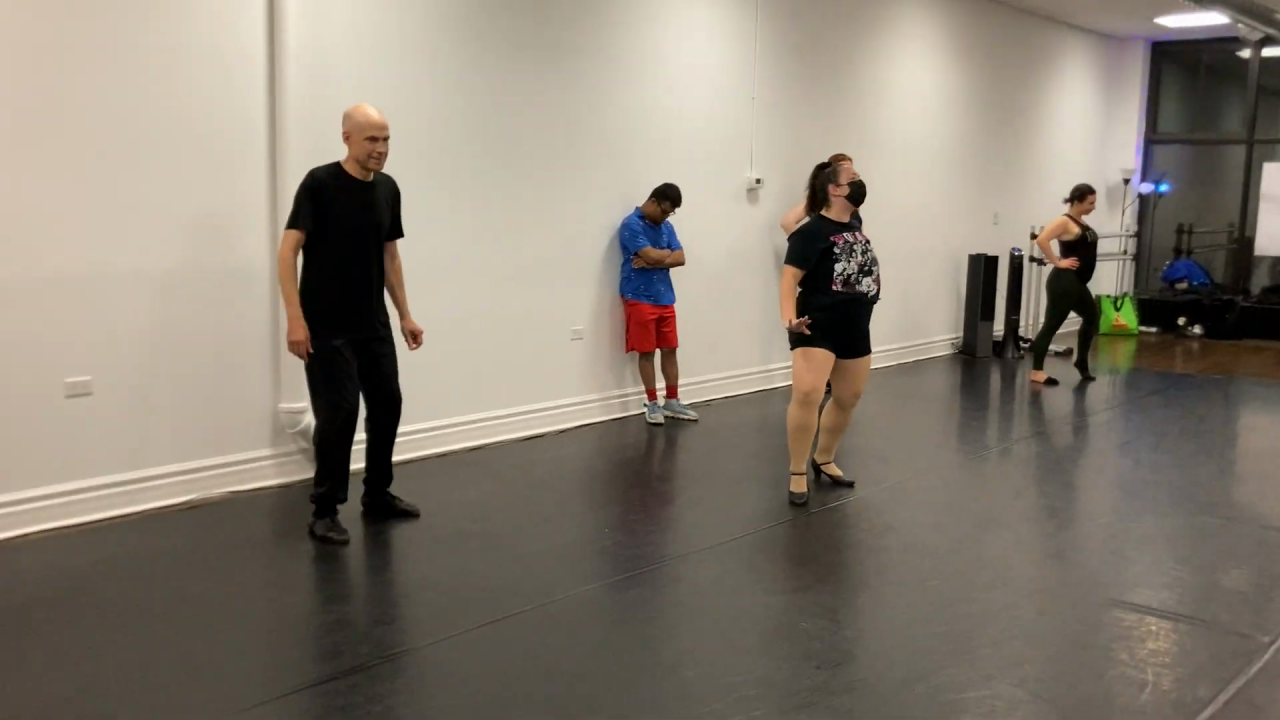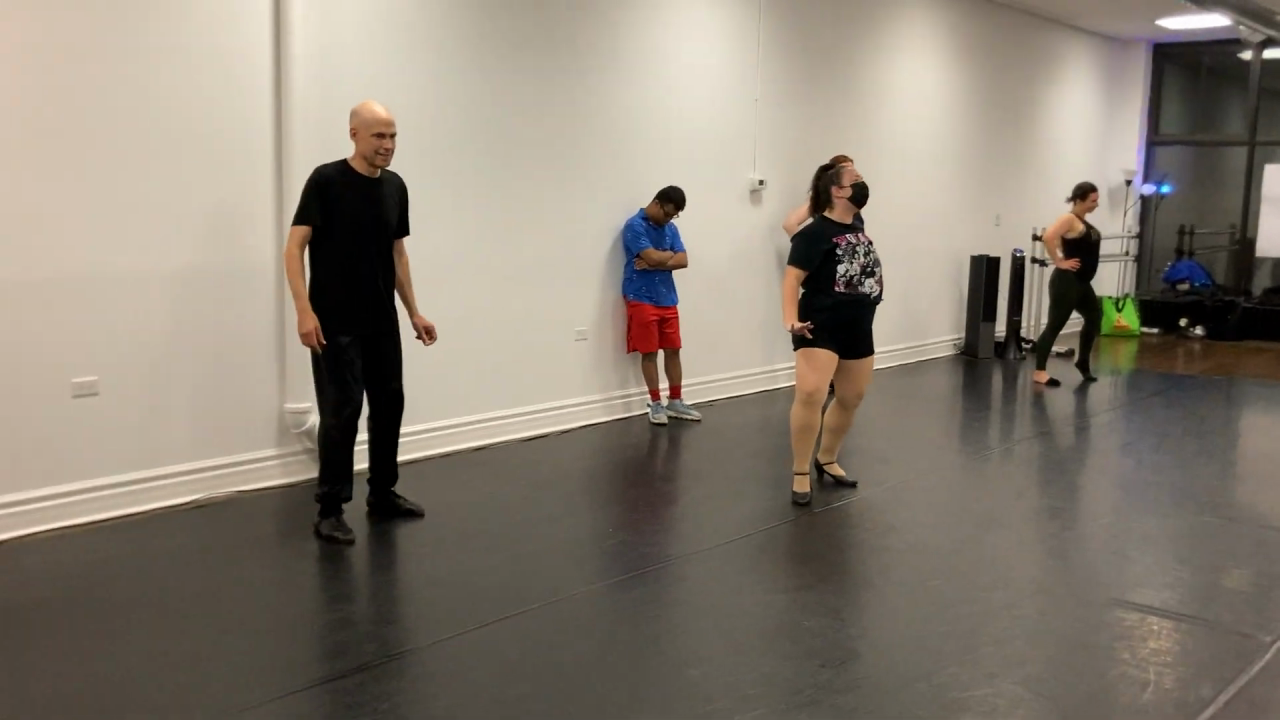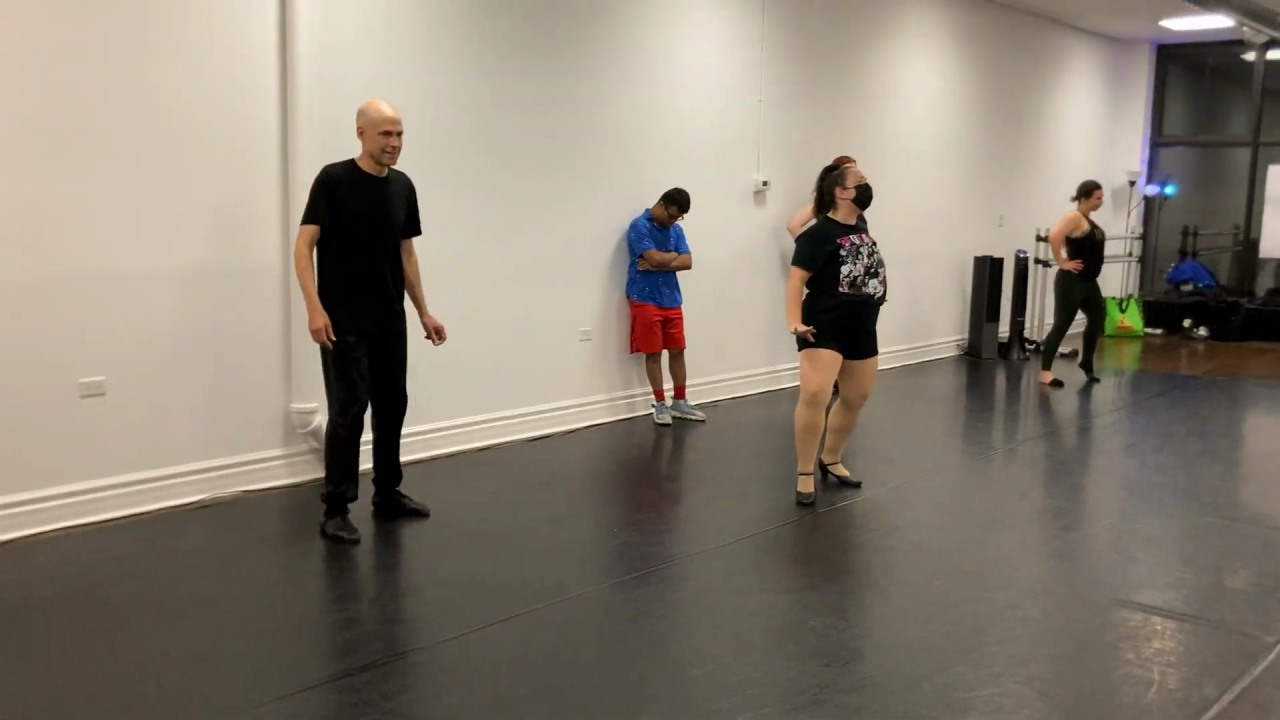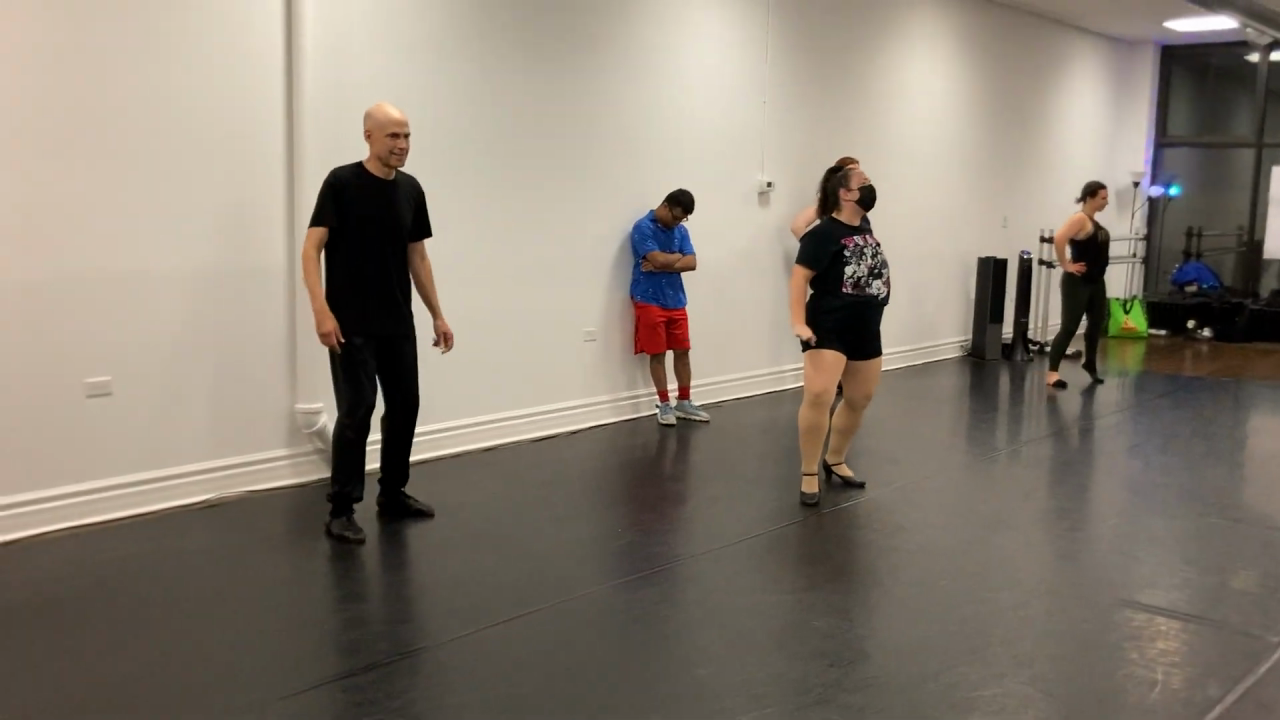
dt=0.1s
person 1, frame 1
left shoulder: (388, 188)
right shoulder: (319, 183)
right elbow: (288, 251)
left wrist: (405, 315)
right wrist: (295, 319)
left hip: (374, 325)
right hip: (329, 328)
left knee: (387, 406)
right knee: (337, 414)
left ankle: (377, 494)
right ankle: (325, 511)
person 1, frame 2
left shoulder: (395, 186)
right shoulder: (326, 180)
right elbow: (295, 247)
left wrist: (414, 312)
right wrist: (305, 311)
left hip: (382, 322)
right hip: (336, 325)
left knee: (389, 405)
right knee: (342, 412)
left ankle: (382, 494)
right ankle: (330, 511)
person 1, frame 3
left shoulder: (403, 186)
right shoulder: (333, 179)
right elbow: (304, 245)
left wrist: (424, 311)
right wrist: (315, 307)
left hip: (389, 321)
right hip: (343, 324)
left knee: (392, 405)
right knee: (348, 411)
left ankle: (387, 493)
right ankle: (335, 510)
person 1, frame 4
left shoulder: (411, 189)
right shoulder: (341, 182)
left elbow: (417, 256)
right elbow: (312, 248)
left wrist: (437, 316)
right wrist: (322, 311)
left hip: (398, 324)
right hip: (351, 325)
left knee: (404, 406)
right knee: (356, 412)
left ankle: (392, 493)
right ankle: (341, 510)
person 2, frame 1
left shoulder: (855, 226)
right shoulder: (813, 231)
right elbow: (790, 277)
right wrist: (789, 316)
left hip: (855, 328)
right hip: (817, 328)
left knee: (848, 398)
right knee: (807, 393)
left ankle: (823, 460)
right ankle: (797, 474)
person 2, frame 2
left shoulder: (857, 227)
right shoulder: (815, 232)
right elbow: (792, 278)
right wrist: (791, 319)
left hip: (857, 329)
right hip: (821, 329)
left knee: (851, 399)
right knee: (810, 394)
left ankle: (826, 460)
right ankle: (800, 474)
person 2, frame 3
left shoulder: (861, 229)
right shoulder: (820, 233)
right elbow: (796, 279)
right wrist: (794, 321)
left hip: (862, 329)
right hip: (824, 329)
left knee: (856, 399)
right knee: (815, 394)
left ankle: (831, 460)
right ankle: (805, 474)
person 2, frame 4
left shoulder: (865, 229)
right shoulder: (824, 233)
right elbow: (799, 277)
right wrist: (799, 323)
left hip: (865, 330)
right hip: (828, 330)
left knee: (860, 399)
right knee: (819, 395)
left ankle: (835, 461)
right ankle: (809, 474)
person 3, frame 1
left shoulder: (667, 227)
right shoulder: (631, 224)
left elbow: (680, 258)
right elbow: (651, 255)
left wrist: (654, 260)
right wrist: (666, 252)
left hip: (665, 297)
right hip: (639, 298)
left knee: (670, 350)
right knee: (646, 352)
left ankle: (672, 402)
right ankle: (652, 404)
person 3, frame 2
left shoulder: (670, 229)
right shoulder: (635, 226)
left elbow: (682, 261)
right elbow: (653, 257)
left wrist: (657, 262)
right wrist: (669, 254)
left hip: (668, 299)
right hip: (642, 300)
left knee: (673, 350)
right knee: (649, 352)
left ankle: (675, 402)
right ankle: (656, 404)
person 3, frame 3
left shoulder: (676, 230)
right shoulder: (639, 226)
left elbow: (687, 262)
right elbow: (655, 257)
left wrist: (659, 264)
right wrist: (673, 255)
left hip: (672, 299)
right hip: (645, 300)
left knee: (677, 350)
right knee: (653, 353)
left ankle: (679, 402)
right ankle: (660, 404)
person 3, frame 4
left shoulder: (681, 231)
right shoulder: (643, 227)
left elbow: (691, 263)
right elbow: (658, 259)
left wrist: (662, 266)
right wrist: (677, 257)
left hip: (676, 300)
right hip: (649, 301)
left knee: (682, 351)
right knee: (657, 354)
left ankle: (684, 403)
right ankle: (664, 405)
person 4, frame 1
left shoulder: (1080, 222)
right shoulder: (1065, 221)
right elbow: (1041, 240)
right wrist: (1057, 262)
left hip: (1079, 283)
right hip: (1064, 282)
left knee: (1092, 317)
right knee: (1051, 325)
left ankle: (1081, 363)
right ankle: (1037, 371)
person 4, frame 2
left shoulder: (1082, 220)
right shoulder: (1069, 219)
right elbow: (1048, 237)
right wrist: (1059, 262)
left hip: (1082, 282)
right hip: (1067, 281)
left knee: (1094, 317)
right knee: (1055, 325)
left ankle: (1083, 363)
right ankle: (1039, 372)
person 4, frame 3
left shoulder: (1088, 219)
right shoulder: (1074, 217)
right elbow: (1054, 237)
right wrist: (1062, 263)
left hip: (1089, 281)
right hip: (1071, 281)
left knee: (1096, 320)
right knee: (1061, 326)
left ankle: (1087, 364)
right ankle: (1045, 372)
person 4, frame 4
left shoulder: (1093, 220)
right shoulder: (1079, 218)
right elbow: (1059, 239)
right wrist: (1066, 265)
left hip: (1096, 282)
right hip: (1077, 282)
left knee: (1097, 322)
right knee: (1069, 327)
left ankle: (1090, 365)
right ankle: (1052, 373)
